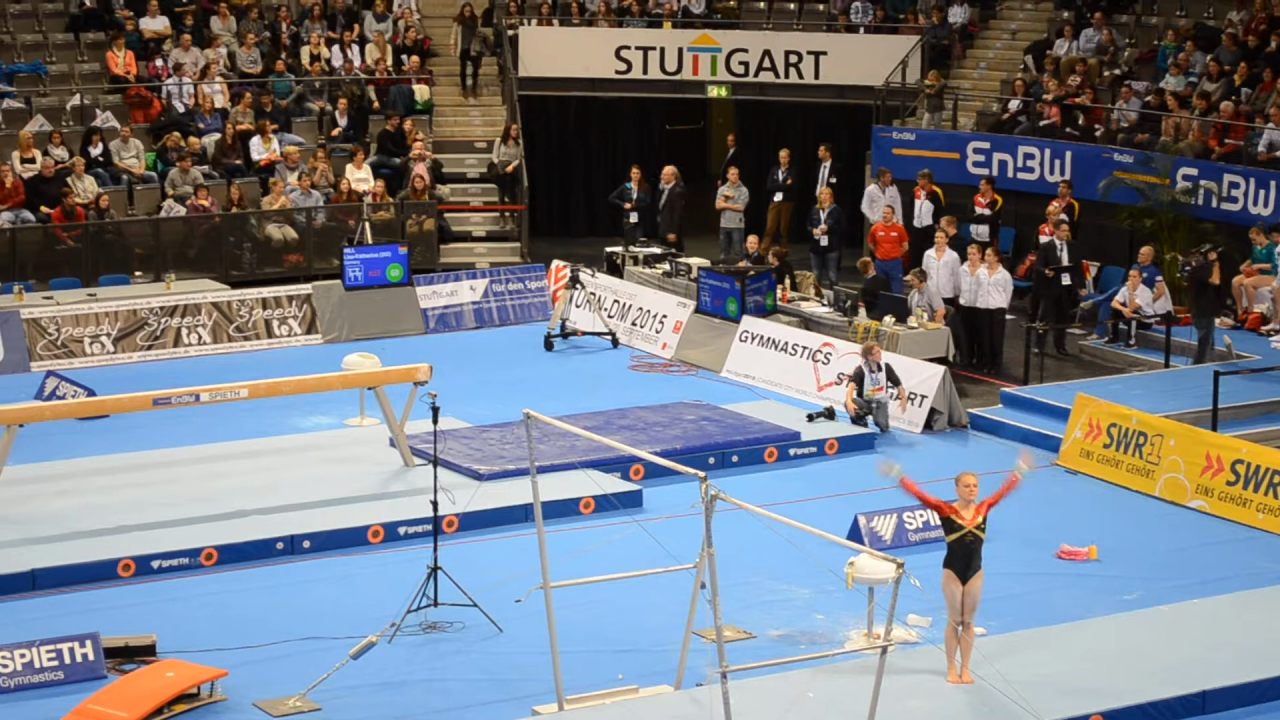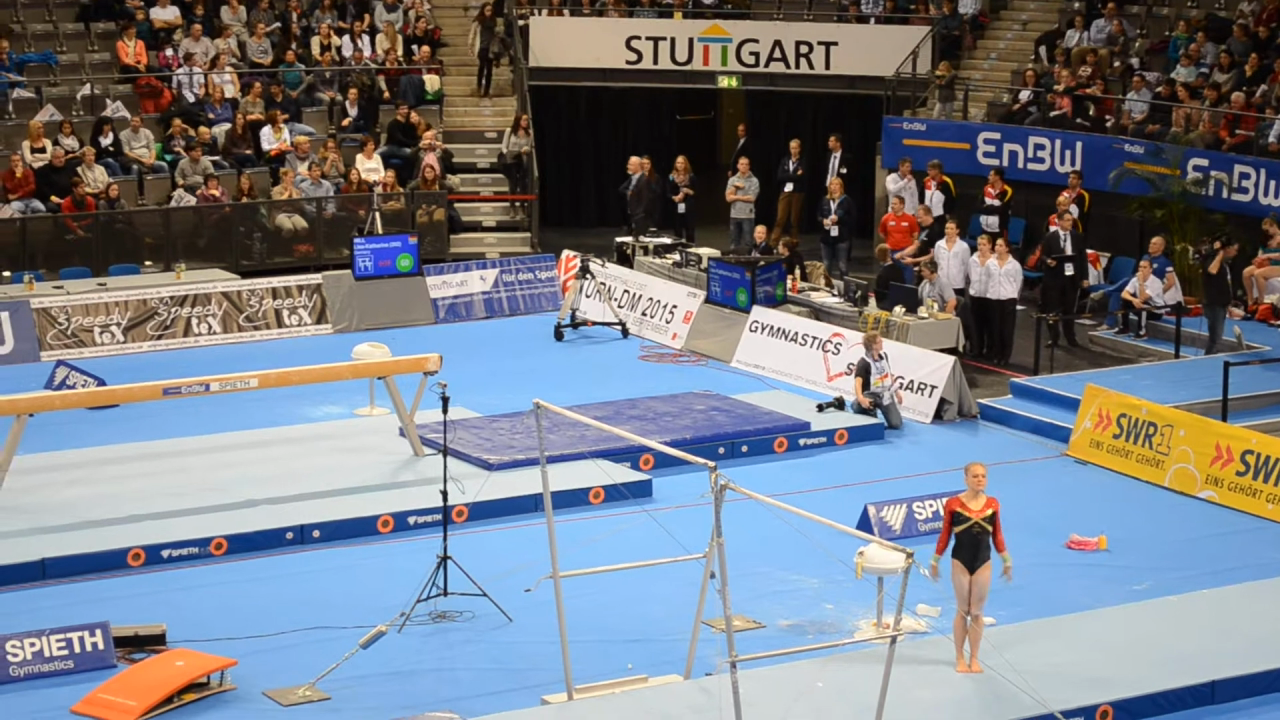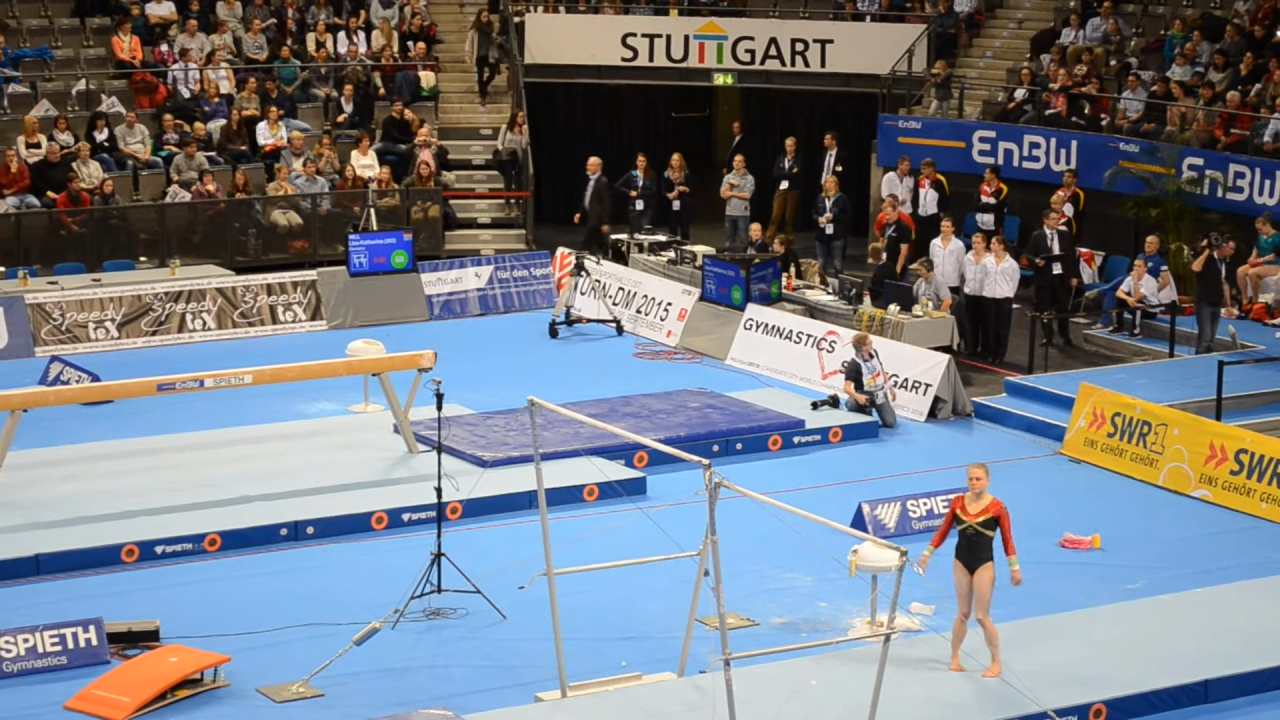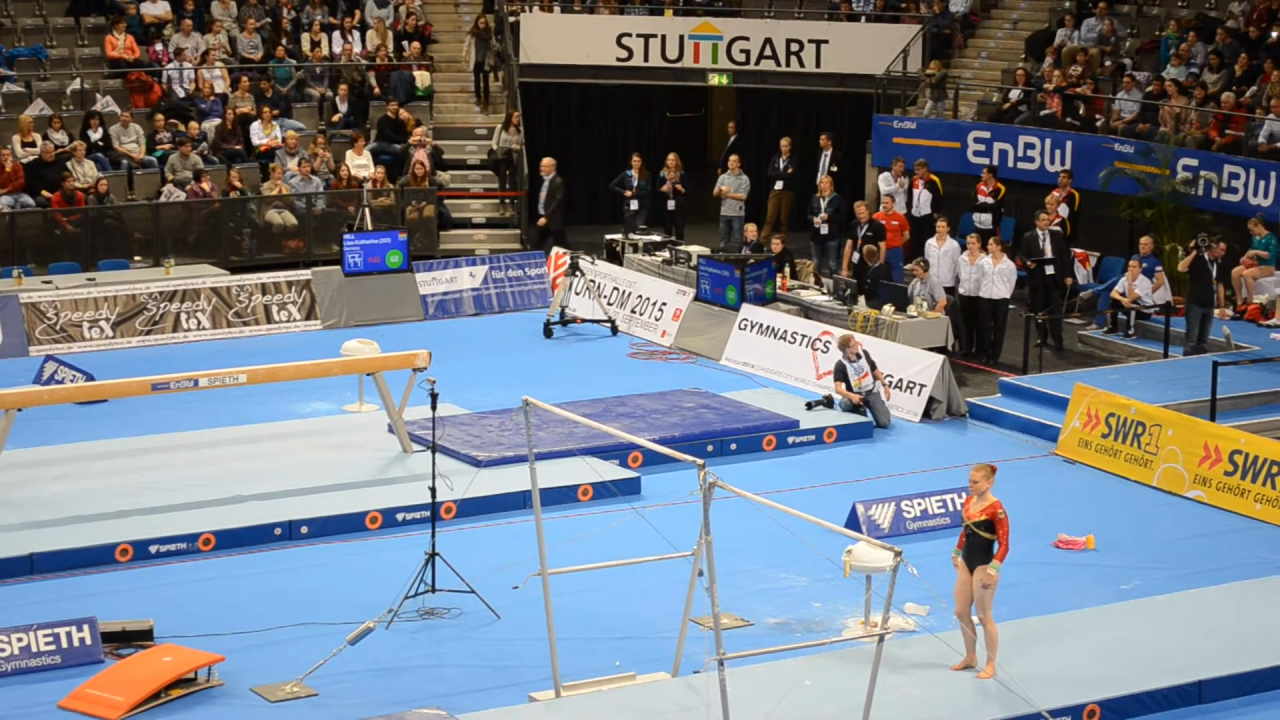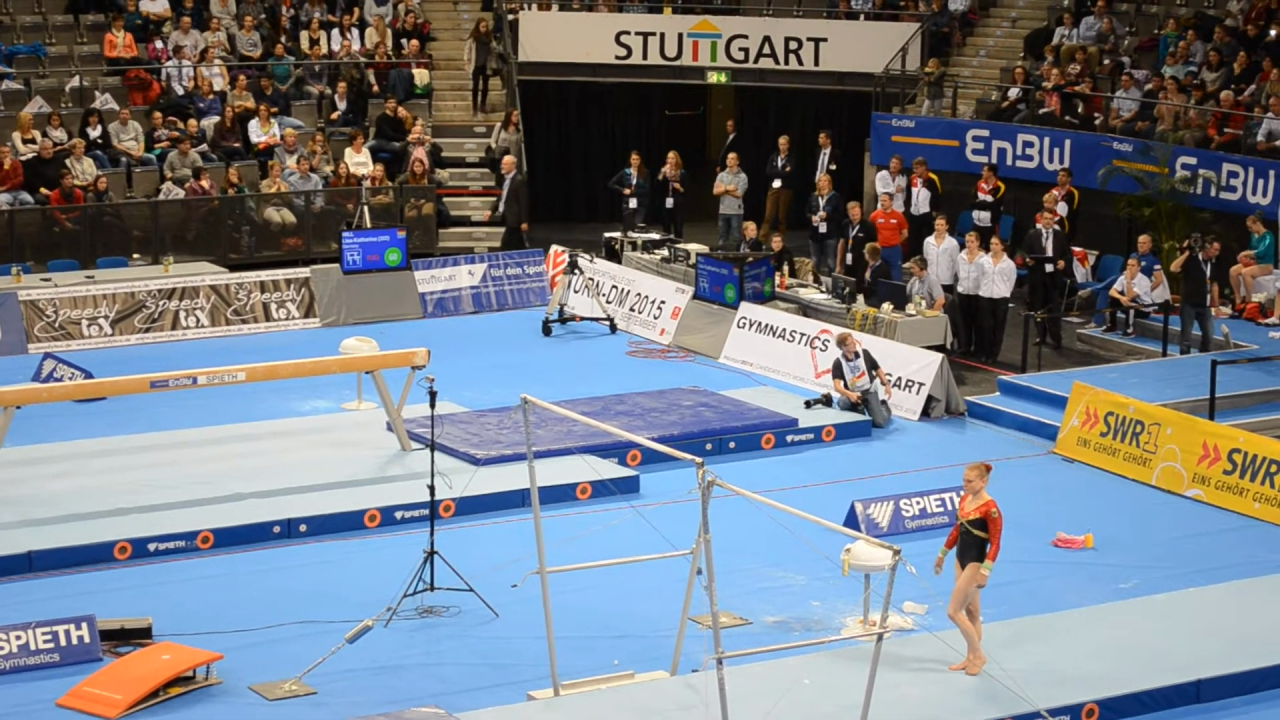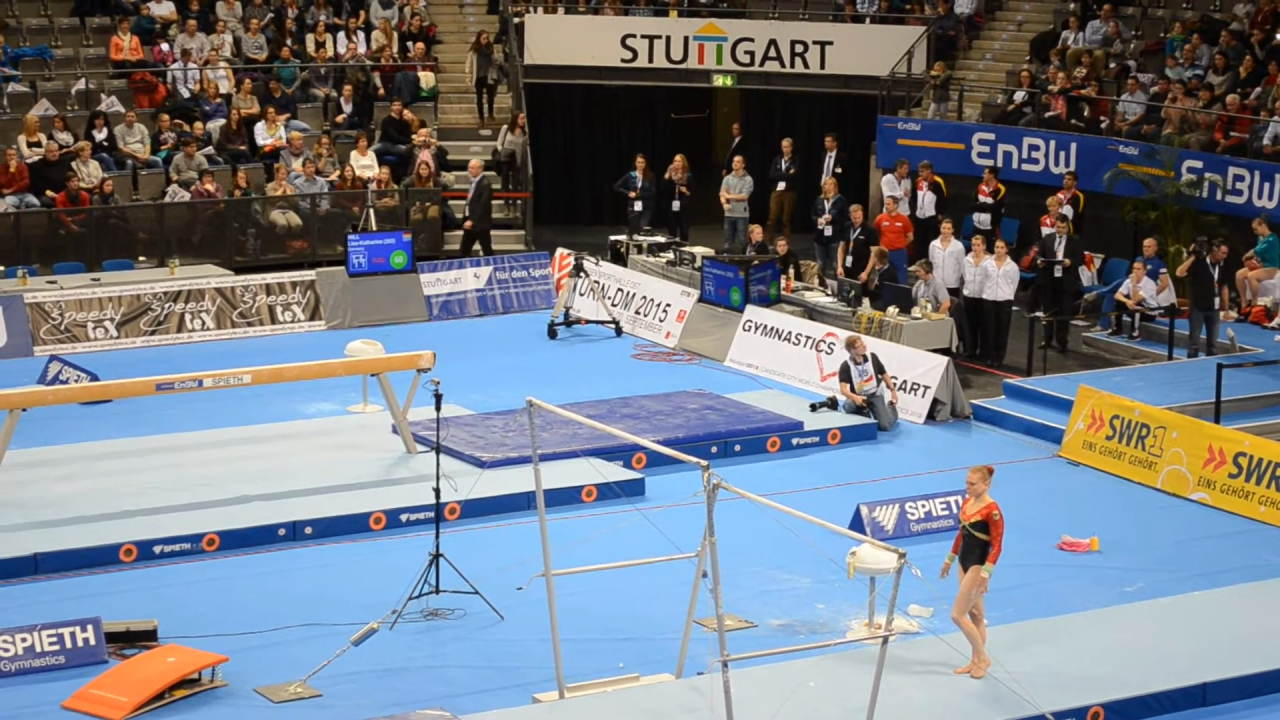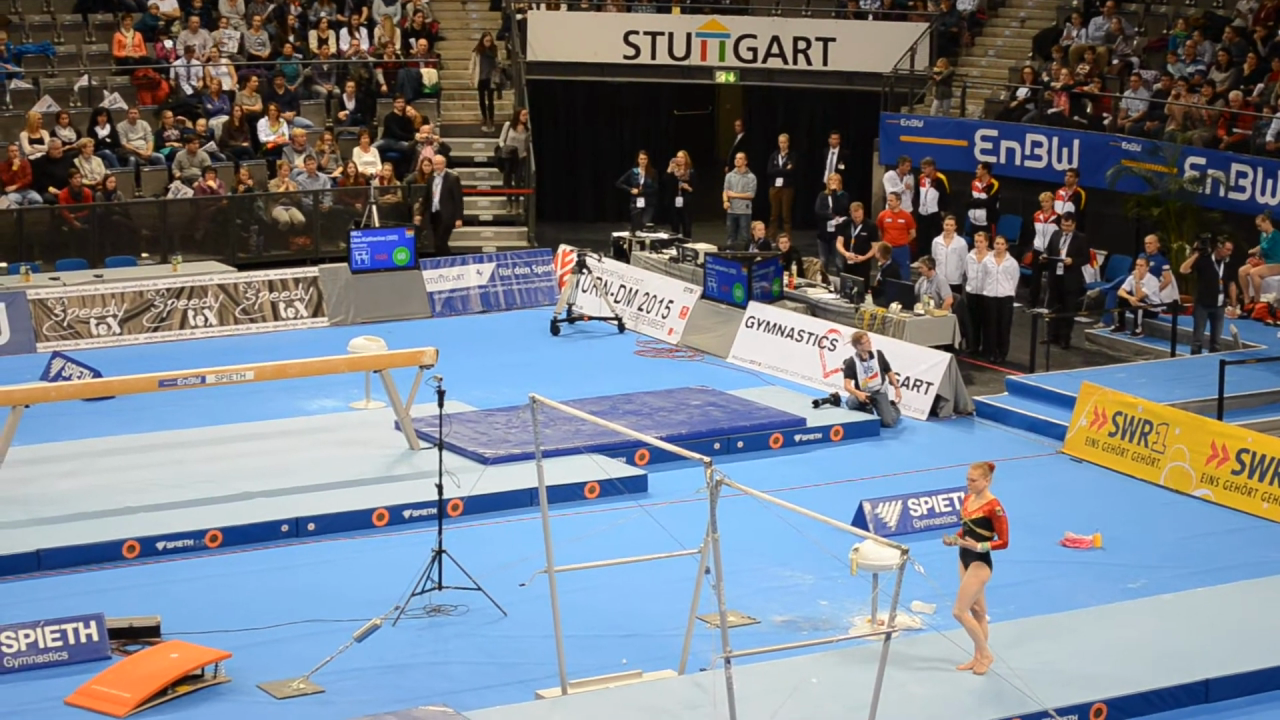
dt=0.5s
person 1, frame 1
left shoulder: (983, 509)
right shoulder: (947, 509)
left elbow: (1004, 490)
right elbow: (918, 494)
left wrist: (1020, 471)
right wrist: (898, 477)
left hip: (975, 573)
right hip: (952, 572)
left knee: (968, 623)
right knee: (955, 622)
left ankle: (965, 668)
right ankle: (952, 669)
person 1, frame 2
left shoulder: (993, 504)
right shoulder: (953, 504)
left elbow: (997, 535)
right elbow: (945, 535)
left wrist: (1007, 561)
right wrist: (935, 562)
left hip: (983, 563)
right hip: (960, 562)
left knee: (977, 612)
right knee: (963, 611)
left ankle: (974, 657)
right ankle: (960, 658)
person 1, frame 3
left shoulder: (998, 507)
right shoulder: (957, 502)
left elbow: (1007, 540)
right elbow: (944, 530)
left wrist: (1015, 567)
right wrist: (928, 553)
left hip: (984, 565)
right hip: (961, 562)
left knee: (982, 616)
right knee: (963, 612)
left ankle: (996, 662)
right ankle: (954, 656)
person 1, frame 4
left shoulder: (996, 509)
right shoulder: (968, 501)
left elbow: (1004, 545)
left wrist: (992, 571)
right wrist: (956, 554)
left hip: (983, 565)
right hip: (966, 562)
left knee: (984, 617)
right knee: (960, 612)
left ankle: (991, 664)
right ankle: (970, 657)
person 1, frame 5
left shoulder: (990, 508)
right shoulder: (964, 500)
left elbow: (995, 544)
left wrist: (985, 572)
right wrist: (942, 554)
left hip: (976, 563)
right hip: (961, 560)
left knee: (954, 611)
right knee: (971, 611)
left ankle: (978, 655)
right ankle: (971, 657)
person 1, frame 6
left shoulder: (992, 510)
right shoulder: (967, 502)
left elbow: (996, 547)
left wrist: (985, 574)
right wrist: (949, 560)
left hip: (978, 566)
right hip: (964, 563)
left knee: (958, 615)
right knee: (975, 614)
left ankle: (982, 658)
right ankle: (975, 661)
person 1, frame 7
left shoulder: (994, 507)
right shoulder: (968, 498)
left elbow: (1003, 541)
left wrist: (978, 546)
right wrist: (953, 539)
left hip: (980, 563)
right hip: (965, 560)
left knee: (959, 611)
right knee: (977, 610)
left ankle: (985, 654)
right ankle: (978, 657)
